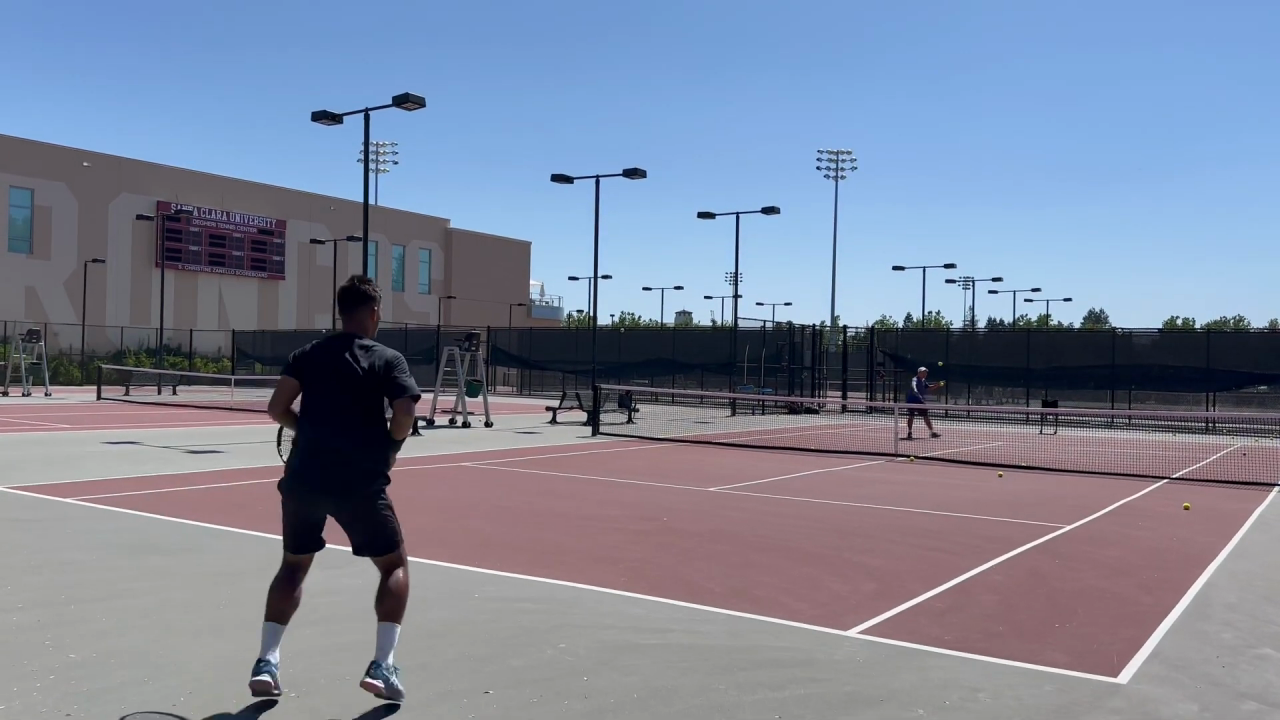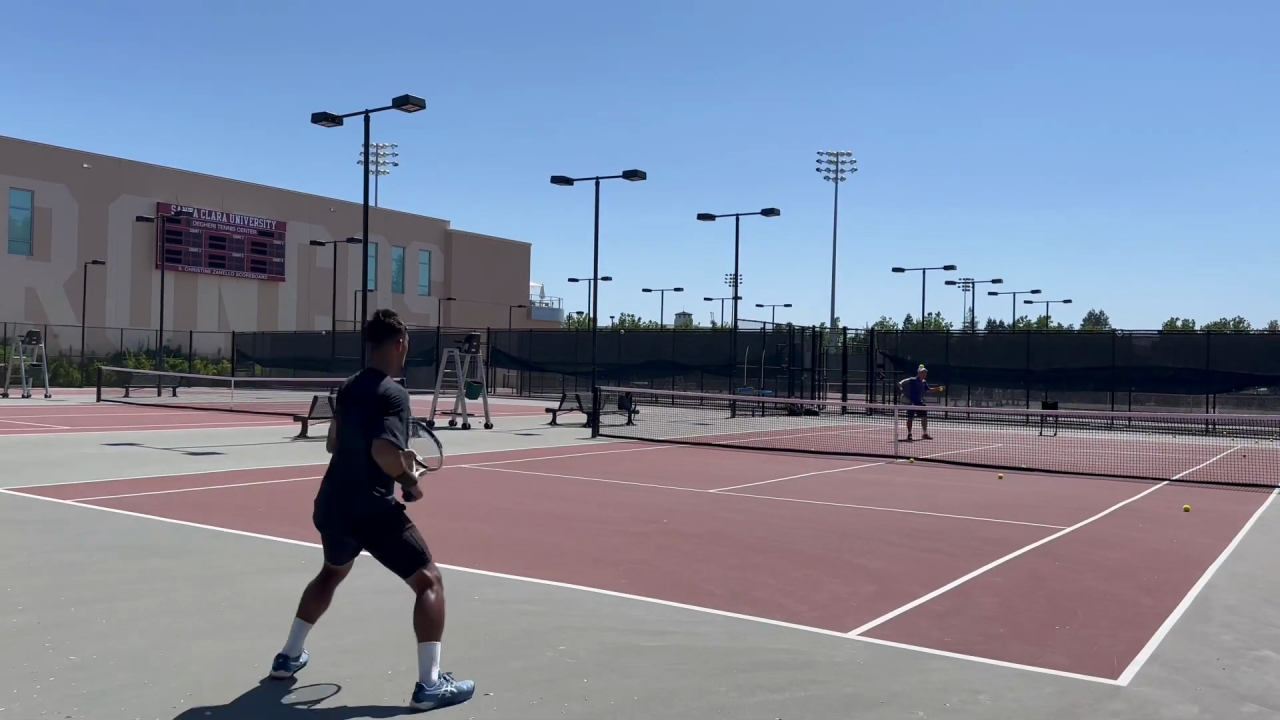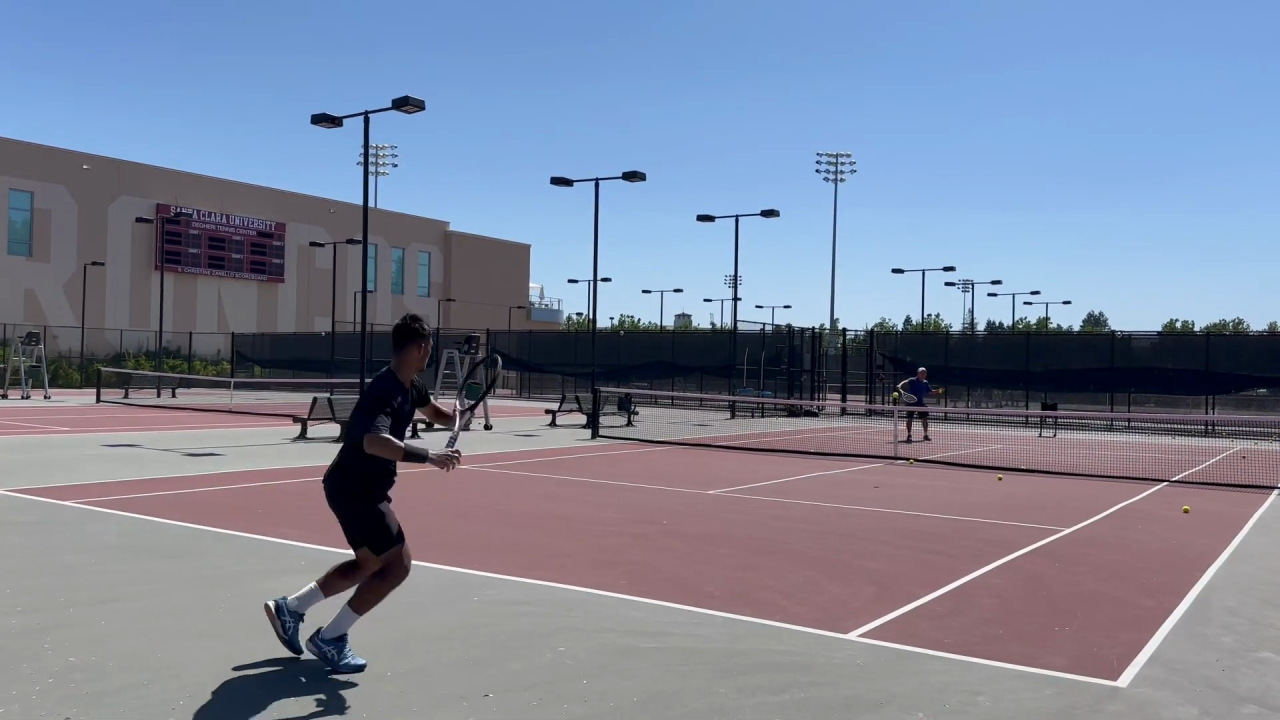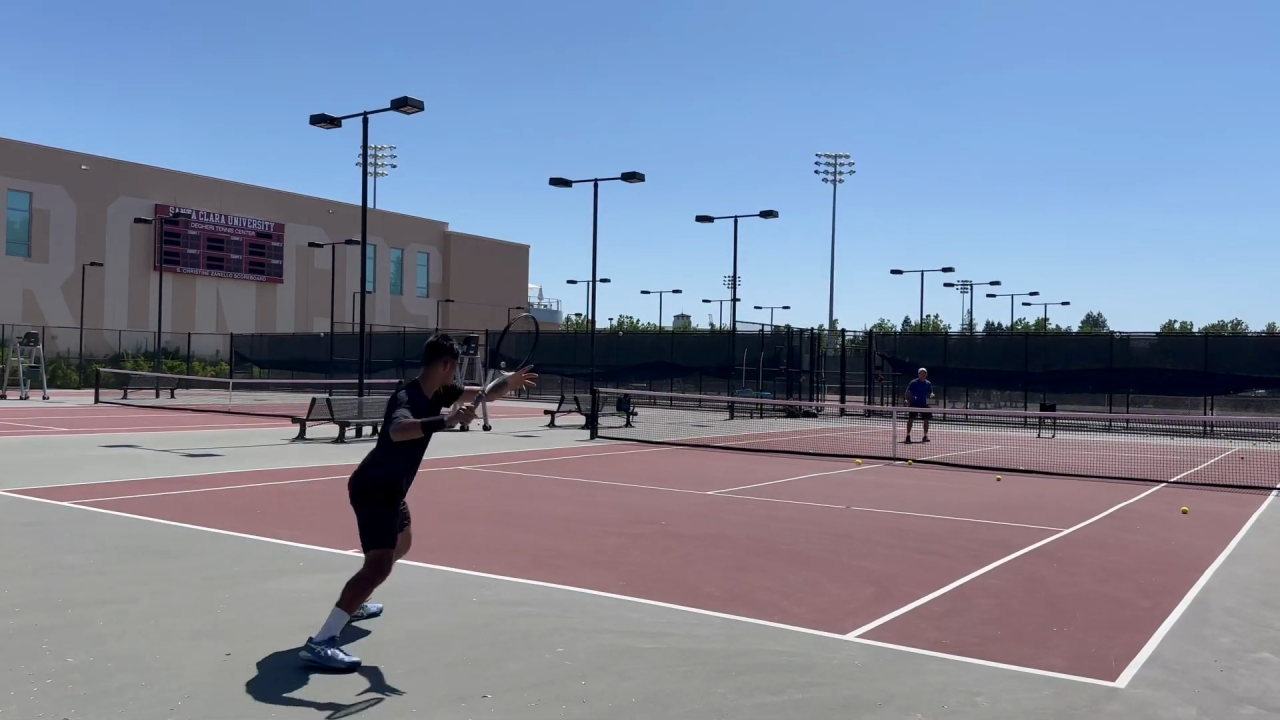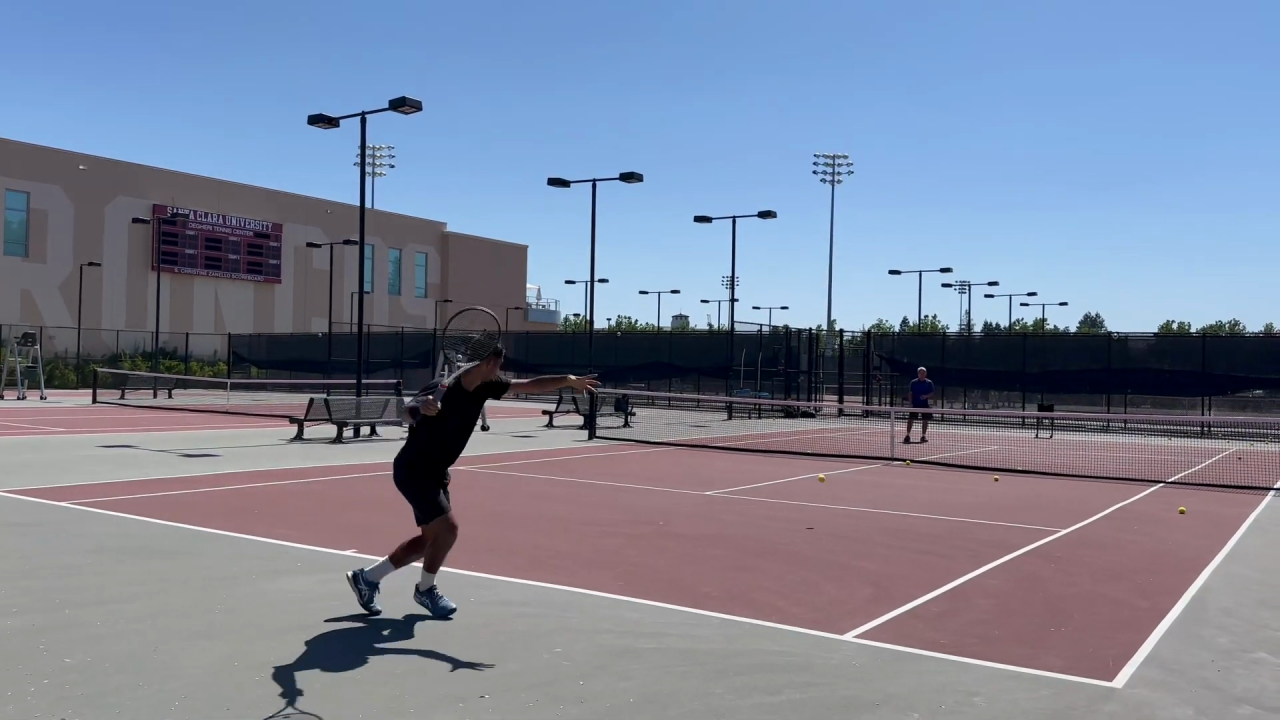
dt=0.2s
person 1, frame 1
left shoulder: (307, 355)
right shoulder: (388, 359)
left elbow: (277, 409)
right elbow: (406, 411)
left wrist: (313, 433)
right wrist: (391, 449)
left hip: (303, 480)
right hip: (360, 485)
left knee: (293, 568)
right knee: (394, 566)
left ankle: (266, 664)
right ankle: (381, 666)
person 1, frame 2
left shoulder: (350, 388)
right shoulder: (393, 394)
right elbow: (384, 450)
right wrist: (409, 481)
left hip: (331, 504)
right hip: (371, 509)
left knee: (333, 573)
right knee: (428, 582)
left ankle: (289, 656)
right ankle: (431, 683)
person 1, frame 3
left shoulder: (410, 384)
right shoulder: (390, 393)
left elbow: (433, 411)
right elbow: (375, 443)
left wrist: (454, 417)
right wrist: (428, 456)
left hip: (346, 485)
right hip: (358, 490)
left knee: (367, 564)
right knee: (397, 565)
left ankle: (290, 608)
right ankle: (330, 637)
person 1, frame 4
left shoulder: (441, 392)
right shoulder: (406, 399)
left elbow: (480, 393)
right elbow: (396, 430)
left wrist: (507, 382)
right wrist: (446, 420)
left hip: (390, 489)
right hip: (374, 490)
left knee: (400, 544)
right knee: (379, 564)
left ankle: (353, 604)
right ankle: (321, 642)
person 1, frame 5
left shoulder: (483, 386)
right shoulder: (440, 389)
left elbow: (529, 386)
right elbow: (409, 412)
left wrist: (567, 381)
right wrist: (423, 408)
left hip: (432, 472)
right hip: (413, 471)
left knee: (432, 534)
right knee: (447, 527)
left ankle: (366, 577)
right ankle: (425, 588)
